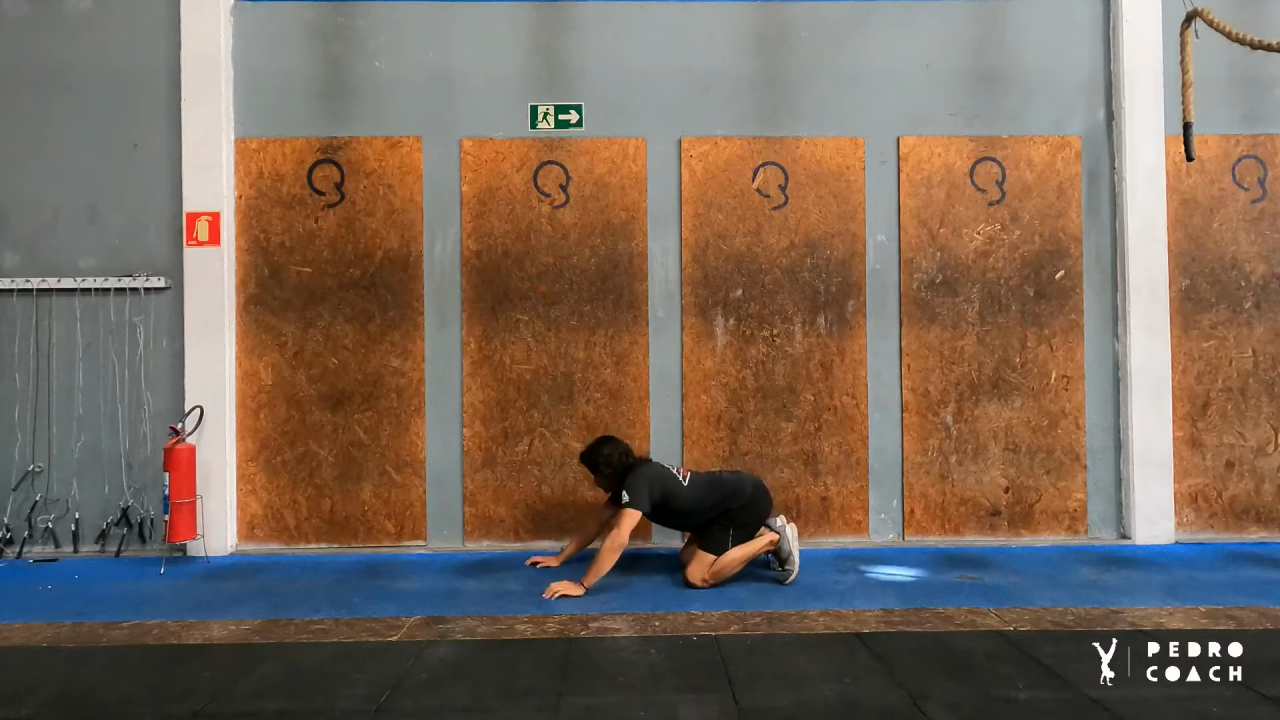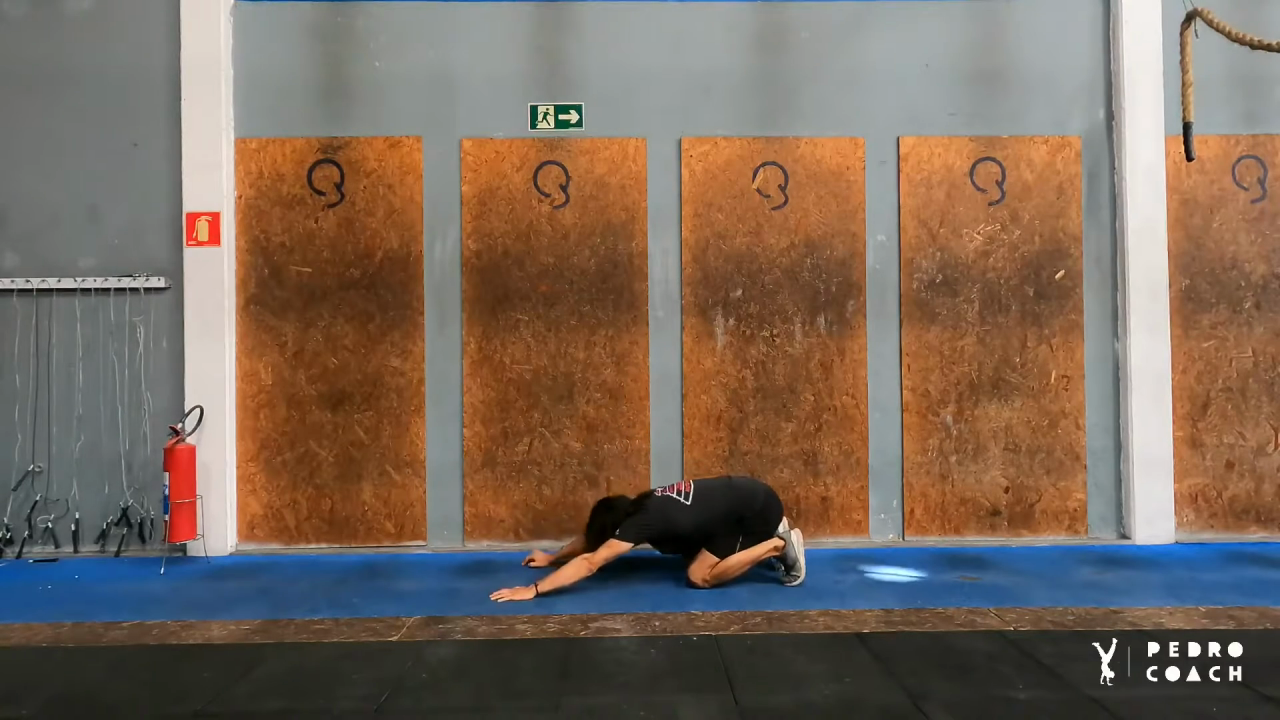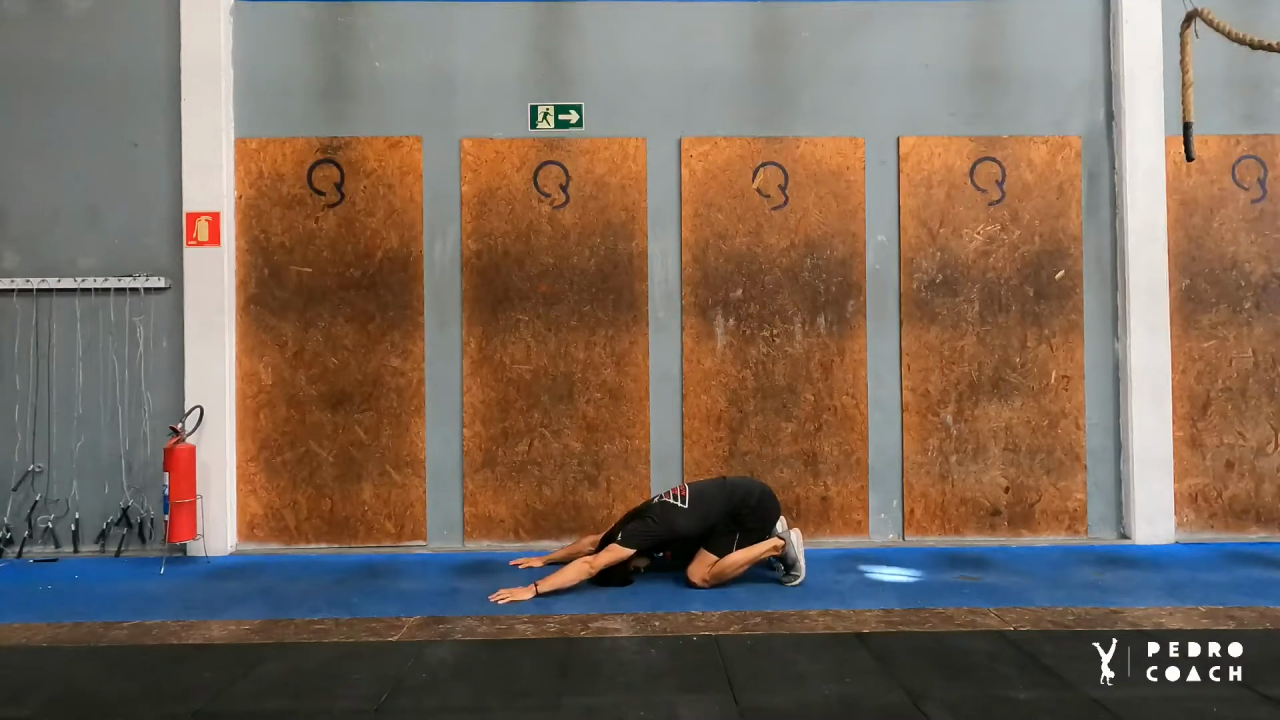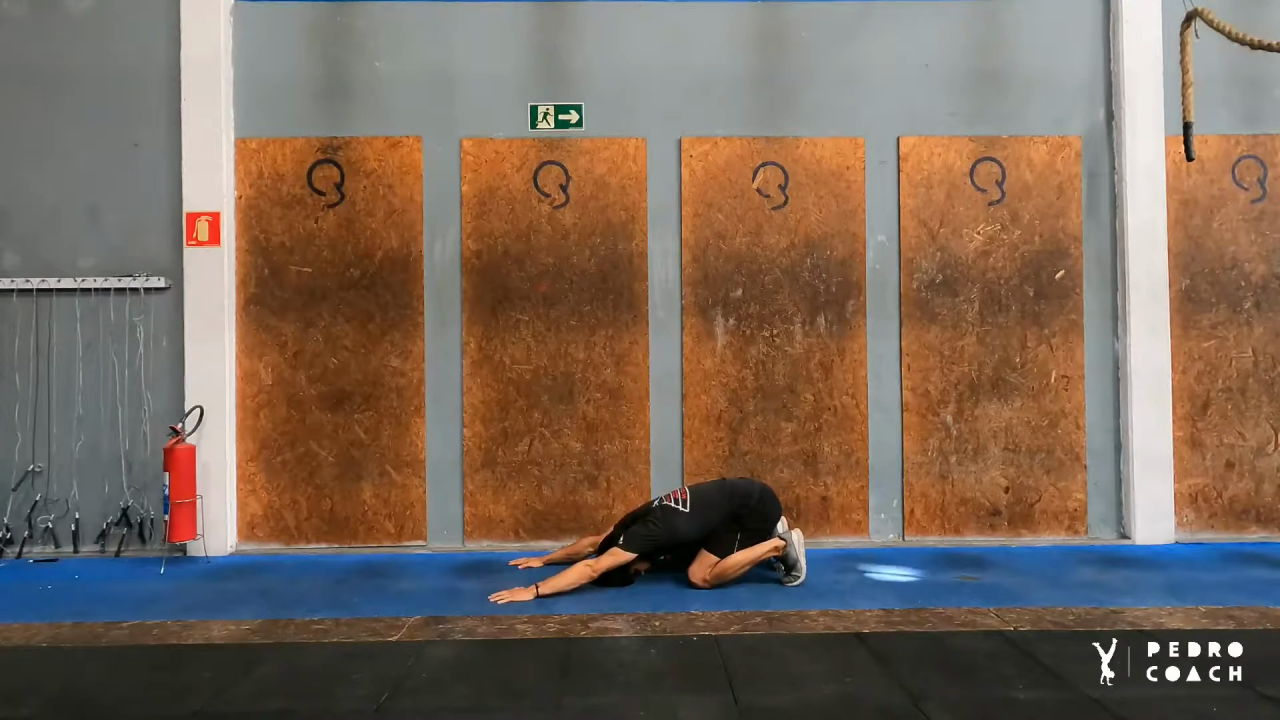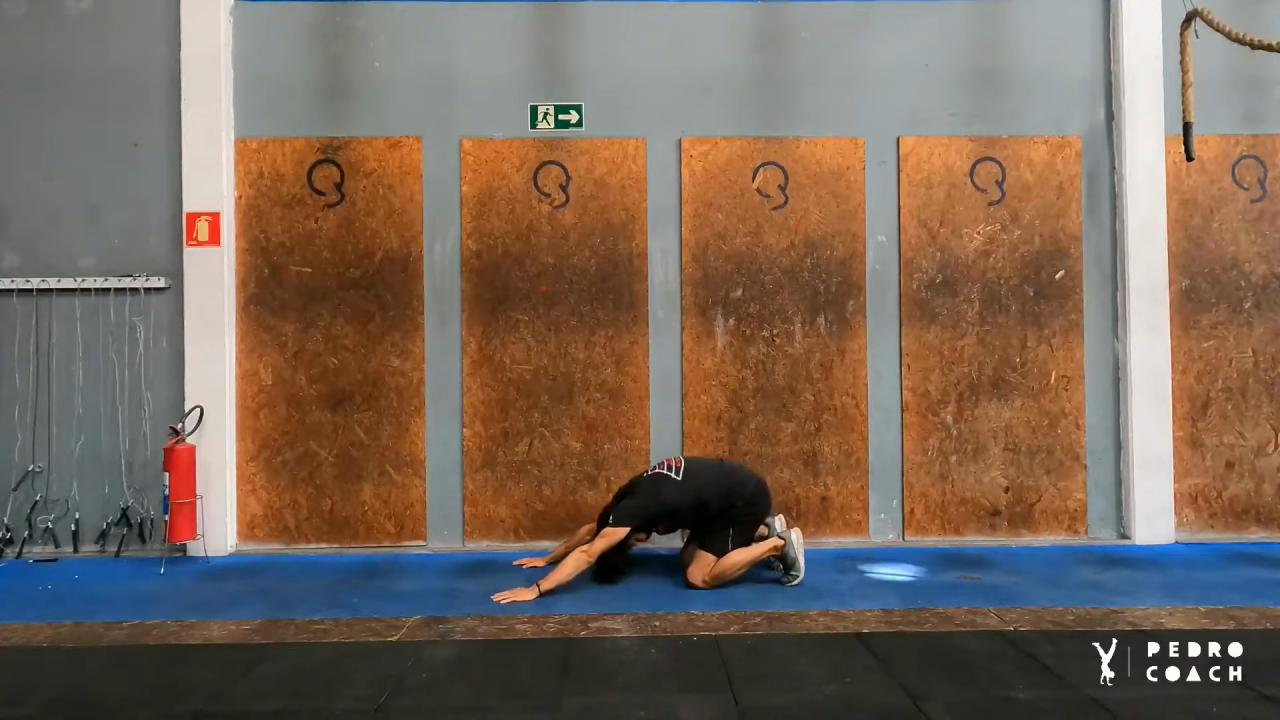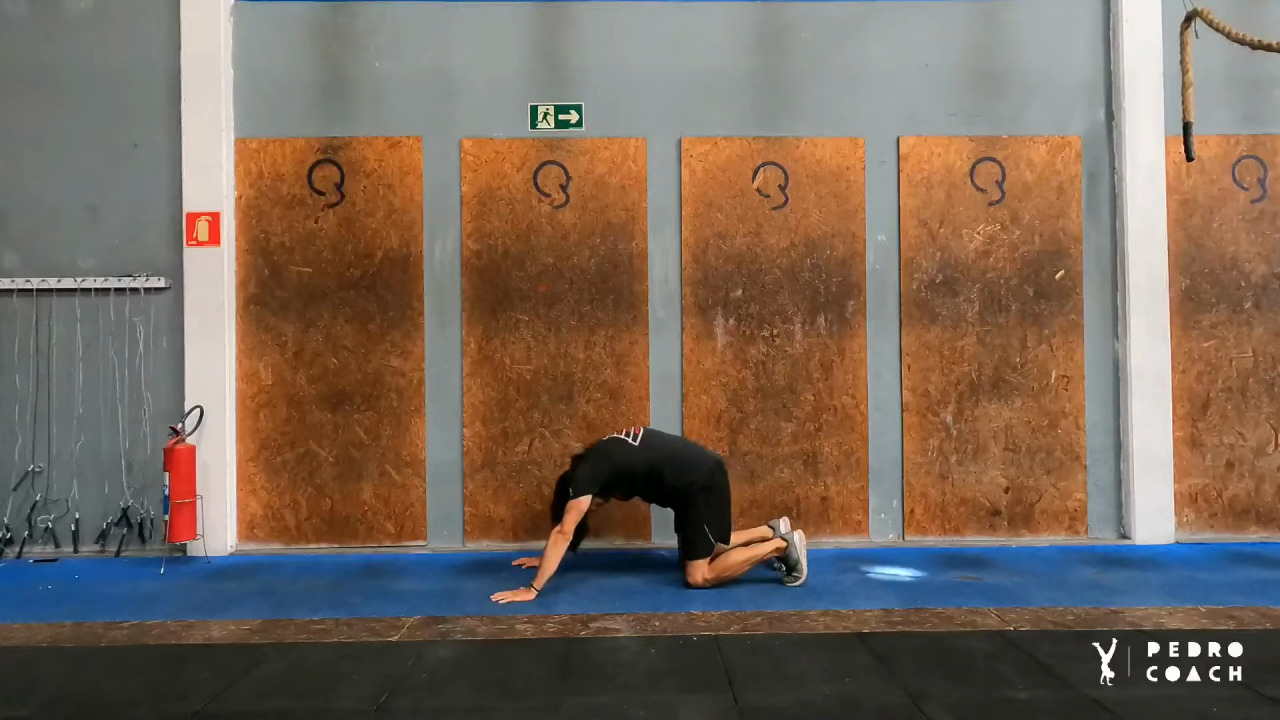
dt=0.7s
person 1, frame 1
left shoulder: (638, 483)
right shoulder: (633, 476)
left elbow: (618, 540)
right elbow: (601, 523)
left wrist: (581, 585)
right wrist: (560, 557)
left hip: (746, 500)
right hip: (736, 492)
left knee: (698, 576)
right knee: (687, 558)
left ankle: (773, 539)
right ankle: (767, 529)
person 1, frame 2
left shoulder: (643, 522)
right shoulder: (643, 505)
left elbow: (590, 563)
right elbow: (593, 538)
left wrist: (533, 590)
right wrist: (552, 558)
left hip: (756, 507)
right hip: (746, 495)
left knee: (700, 576)
right knee: (693, 558)
left ankle: (778, 545)
right ankle: (771, 534)
person 1, frame 3
left shoulder: (644, 530)
right shoulder: (640, 518)
left elbow: (590, 565)
right elbow: (592, 542)
left wrist: (532, 589)
right wrist: (544, 559)
left hip: (753, 504)
right hip: (741, 494)
left knee: (700, 575)
right knee: (691, 558)
left ankle: (779, 544)
right ankle: (770, 533)
person 1, frame 4
left shoulder: (649, 533)
right shoulder: (640, 521)
left elbow: (591, 569)
right elbow: (592, 544)
left wrist: (533, 591)
right wrist: (543, 559)
left hip: (754, 506)
right hip: (742, 495)
left knee: (701, 576)
right knee: (695, 557)
left ankle: (780, 545)
right ankle: (770, 533)
person 1, frame 5
left shoulder: (633, 508)
right shoulder: (633, 497)
left elbow: (588, 554)
right elbow: (589, 530)
left wrist: (536, 590)
right wrist: (548, 559)
left hip: (745, 498)
right hip: (730, 491)
left knee: (699, 576)
right knee: (689, 558)
left ankle: (779, 544)
right ankle: (766, 529)
person 1, frame 6
left shoulder: (585, 475)
right shoulder: (594, 465)
left elbow: (563, 532)
right elbow: (565, 531)
left wrist: (533, 589)
right wrist: (544, 558)
left hip: (700, 483)
right hip: (697, 475)
left knee: (698, 576)
right knee: (697, 552)
left ankle: (781, 545)
right ankle: (772, 531)
